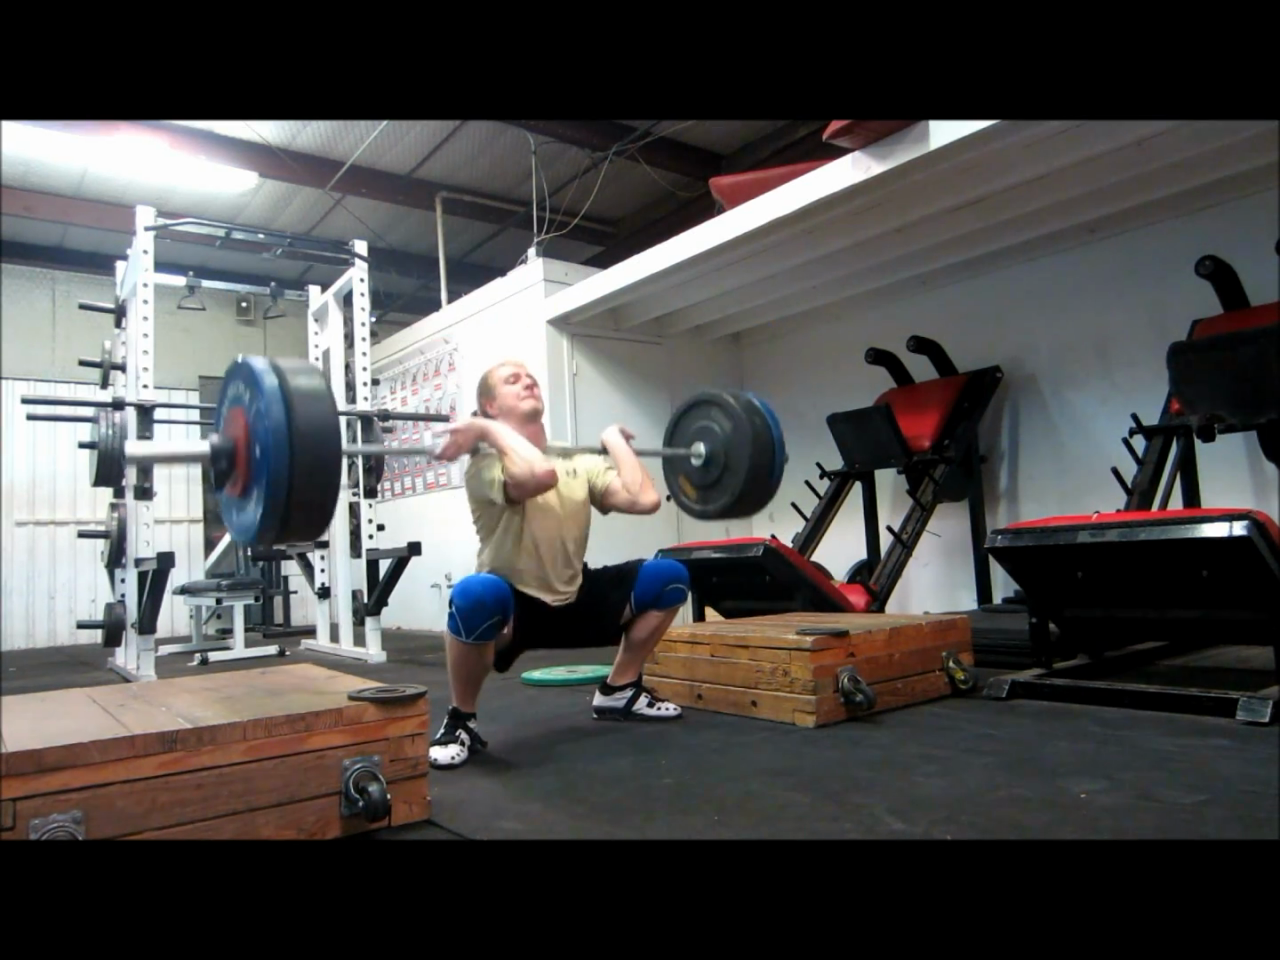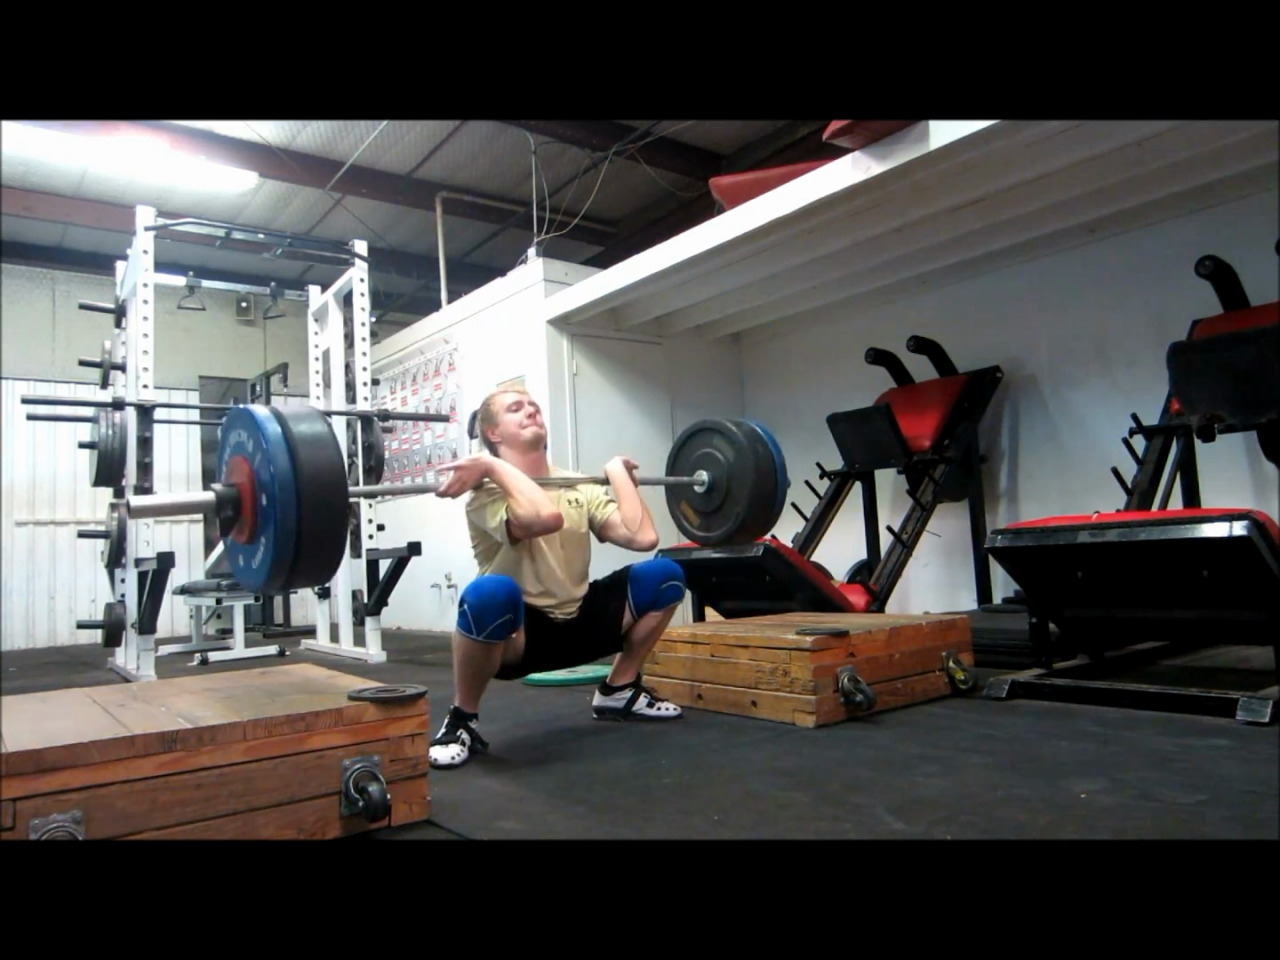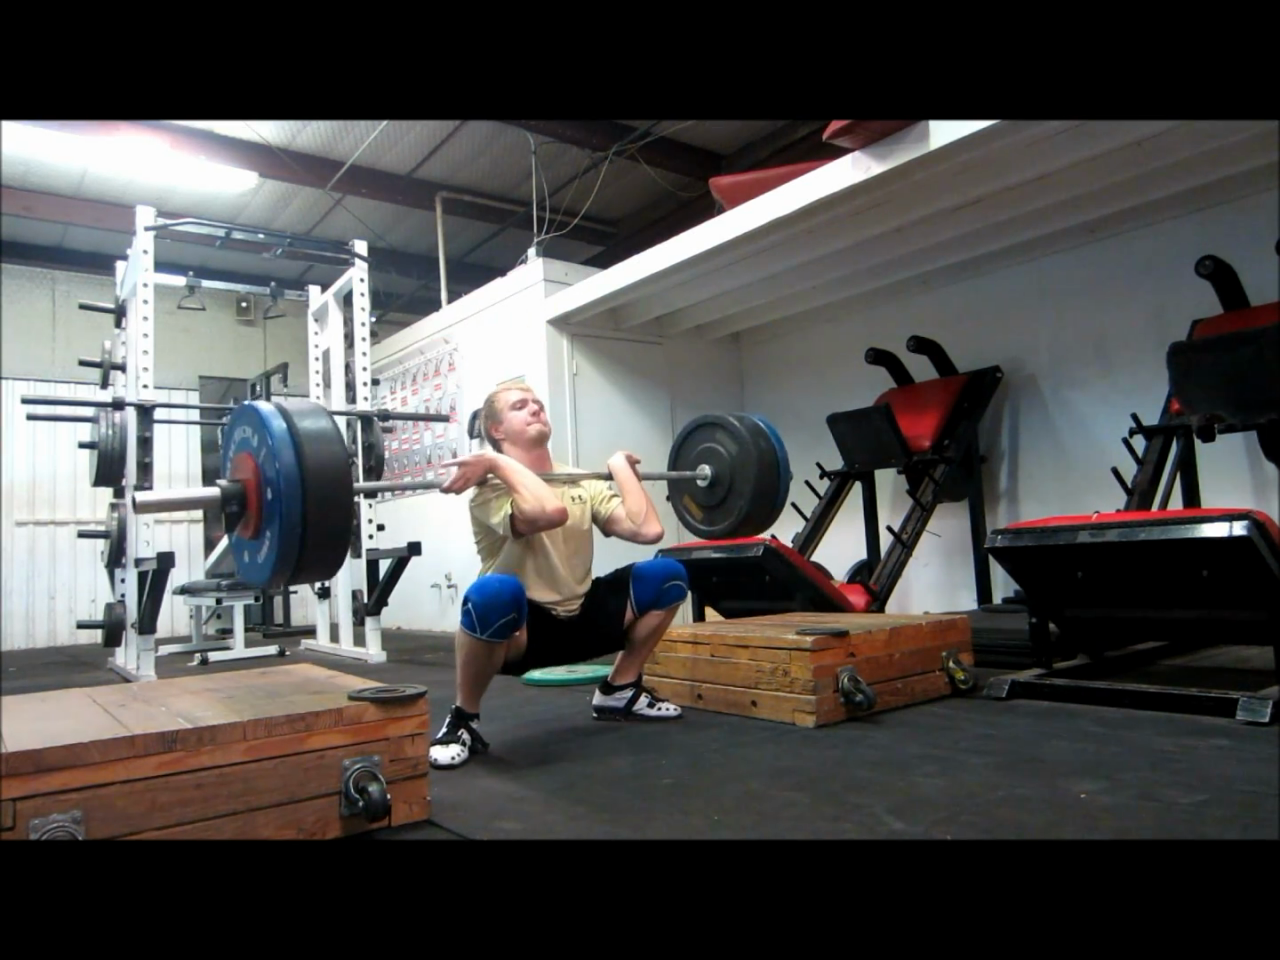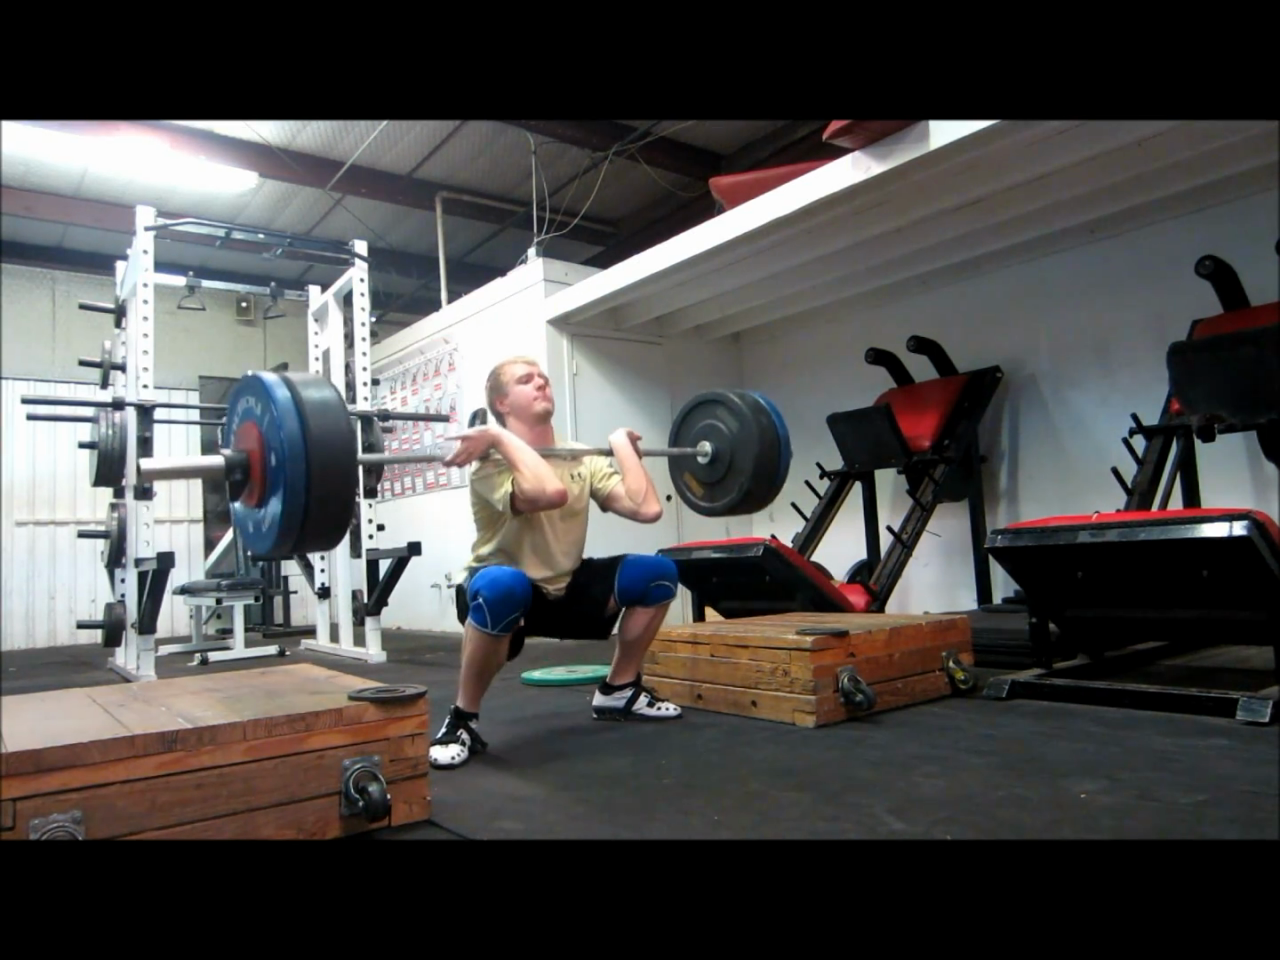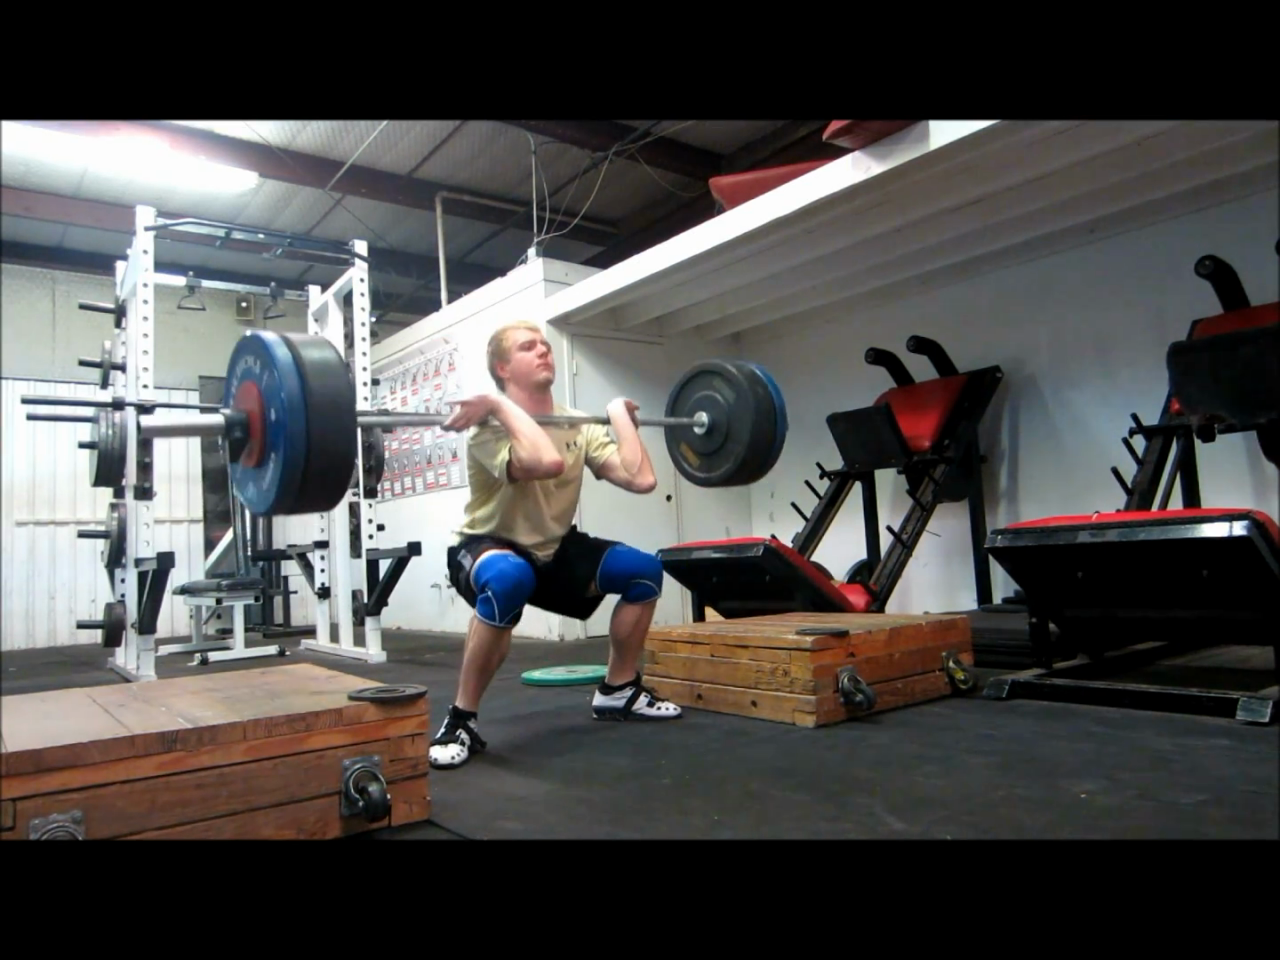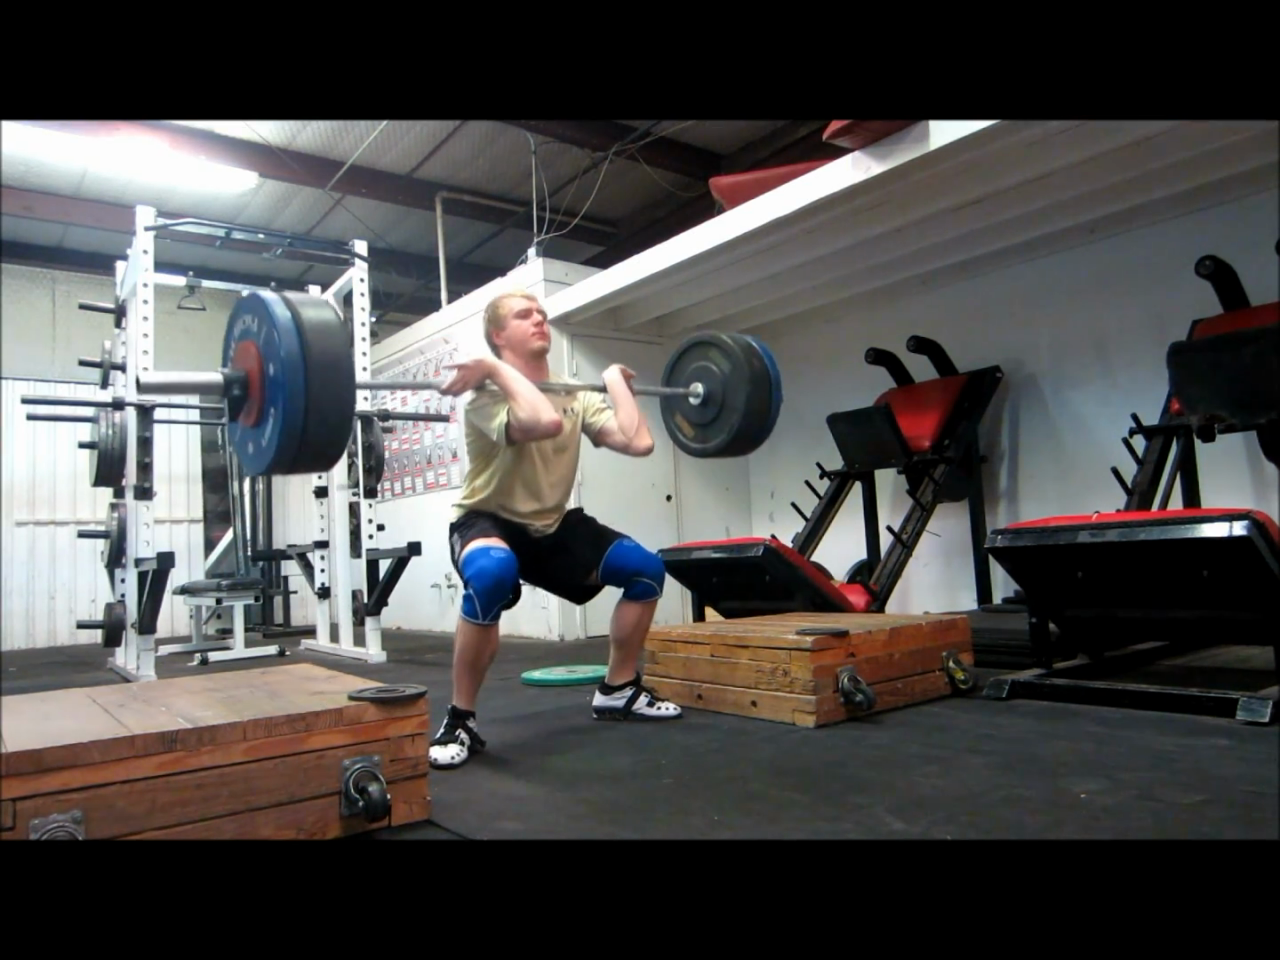
dt=0.2s
person 1, frame 1
left shoulder: (581, 464)
right shoulder: (490, 460)
left elbow: (645, 499)
right elbow: (540, 474)
left wrist: (616, 440)
right wrist: (489, 431)
left hip: (570, 596)
right hip: (508, 593)
left knee: (670, 577)
right knee: (474, 597)
left ankle: (618, 690)
right ankle: (460, 722)
person 1, frame 2
left shoulder: (582, 488)
right shoulder: (489, 496)
left elbow: (643, 537)
right elbow: (546, 516)
left wrist: (618, 473)
right wrist: (493, 464)
left hip: (575, 619)
right hip: (515, 627)
left knee: (666, 575)
right knee: (489, 592)
left ankle: (618, 690)
right ankle: (461, 721)
person 1, frame 3
left shoulder: (585, 484)
right shoulder: (493, 492)
left elbow: (648, 530)
right elbow: (550, 512)
left wrist: (621, 468)
right wrist: (498, 460)
left hip: (577, 617)
right hip: (515, 625)
left knee: (669, 575)
right knee: (493, 592)
left ankle: (620, 690)
right ankle: (462, 722)
person 1, frame 4
left shoulder: (583, 460)
right shoulder: (494, 466)
left elbow: (647, 508)
right elbow: (551, 492)
left wrist: (622, 444)
right wrist: (499, 437)
left hip: (566, 590)
right hip: (505, 595)
left knee: (658, 573)
right knee: (504, 587)
left ankle: (619, 690)
right ankle: (462, 720)
person 1, frame 5
left shoulder: (580, 427)
right shoulder: (493, 430)
left elbow: (642, 479)
right elbow: (547, 462)
left wrist: (620, 416)
right wrist: (498, 402)
left hip: (553, 551)
right hip: (489, 549)
left knee: (643, 571)
right knee: (511, 579)
left ankle: (618, 689)
right ankle: (461, 720)
person 1, frame 6
left shoulder: (577, 396)
right shoulder: (489, 397)
left elbow: (639, 443)
right elbow: (545, 422)
left wrist: (616, 381)
right wrist: (495, 368)
left hip: (552, 526)
right hip: (488, 523)
left knee: (645, 569)
right knee: (492, 575)
left ankle: (619, 689)
right ankle: (460, 721)
